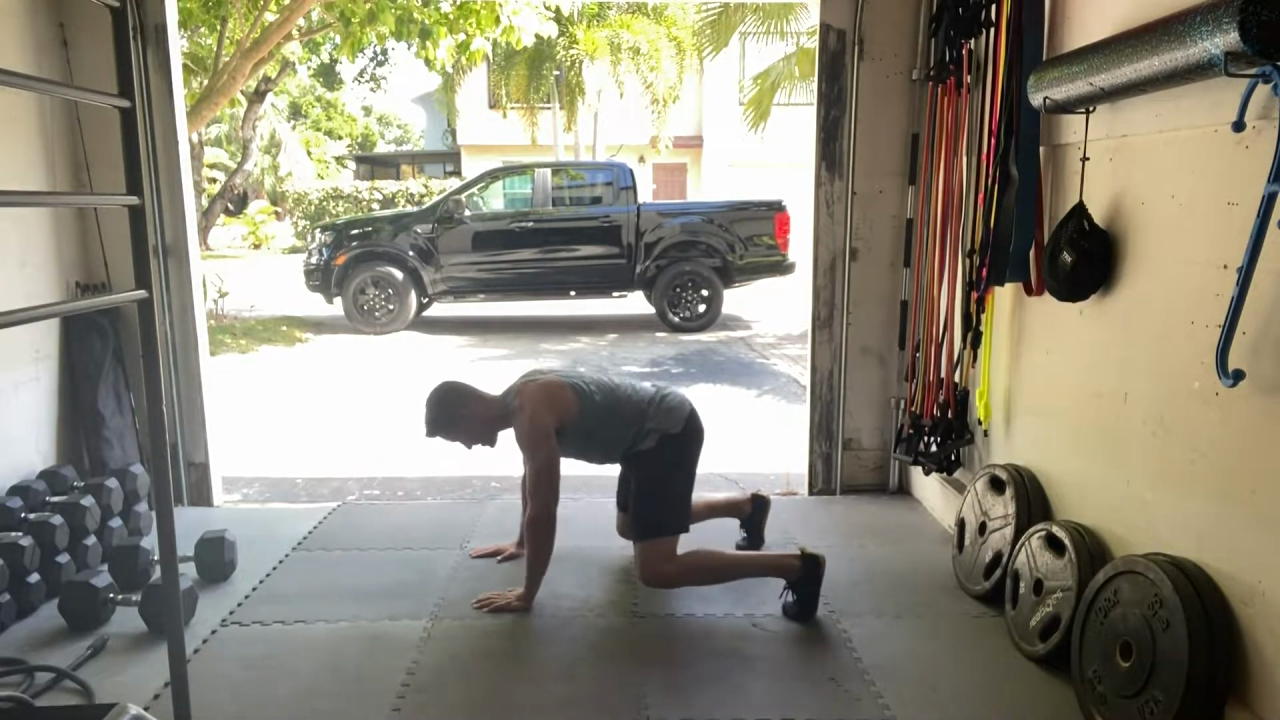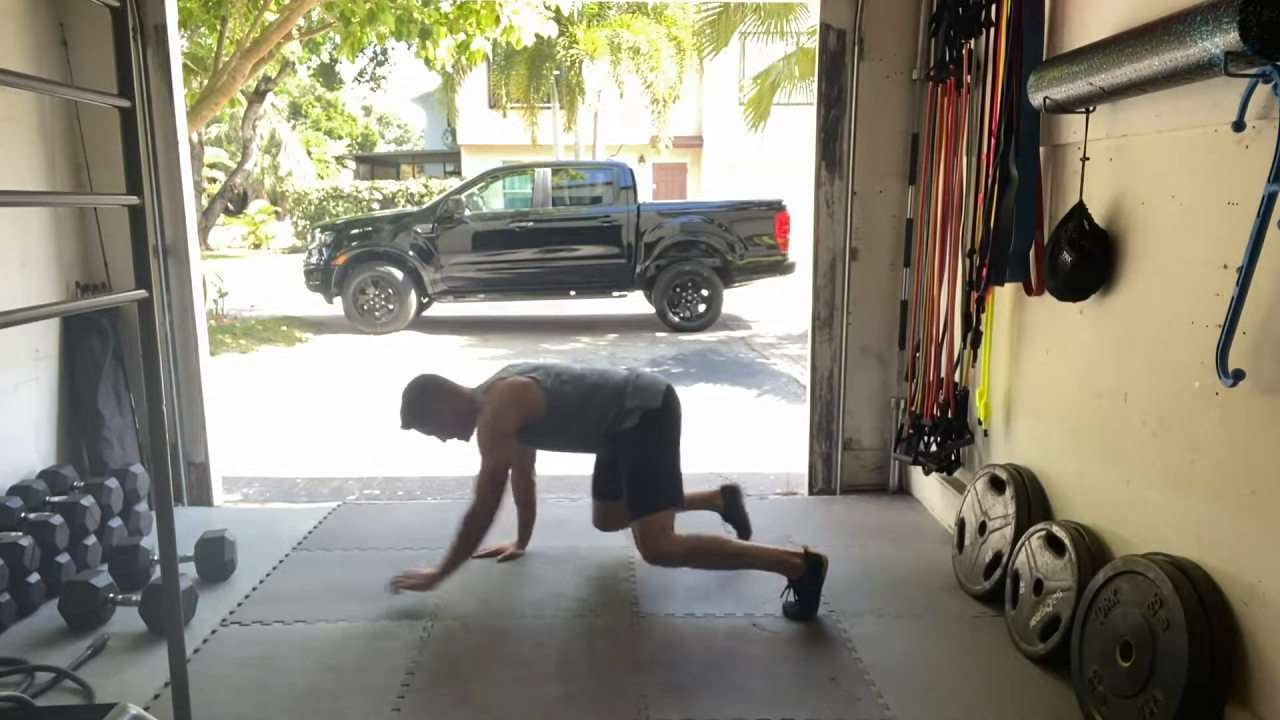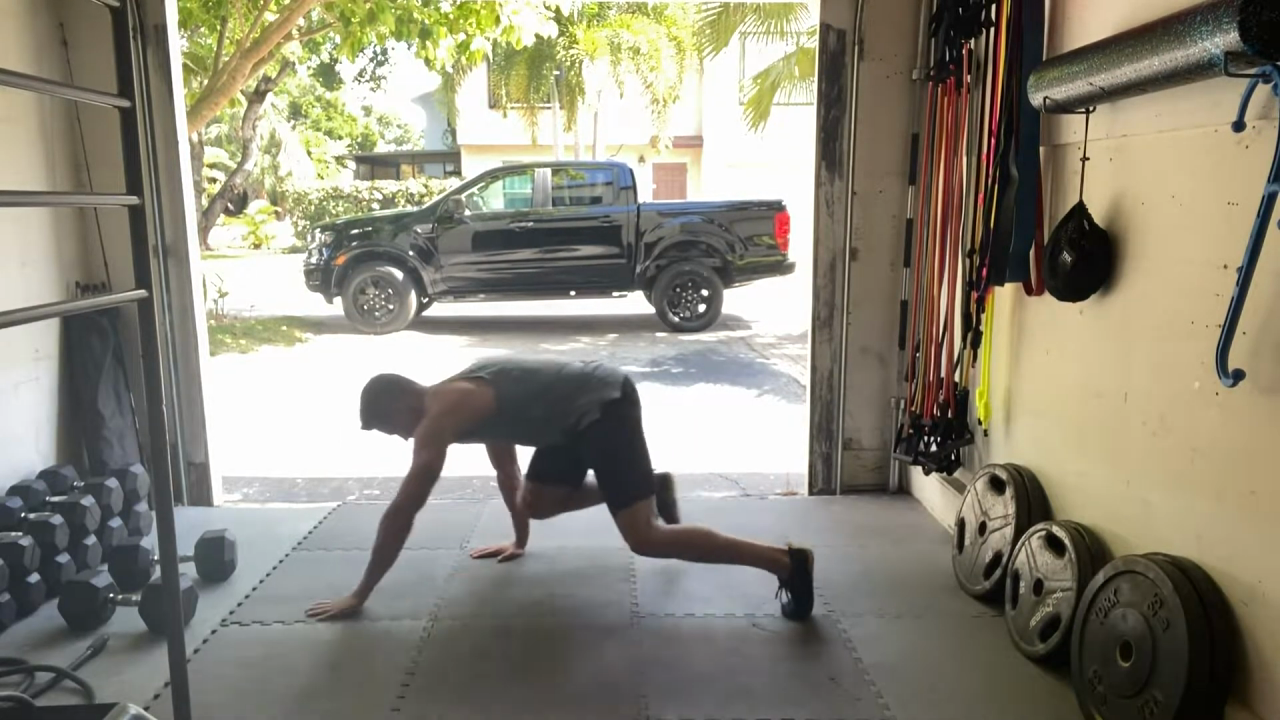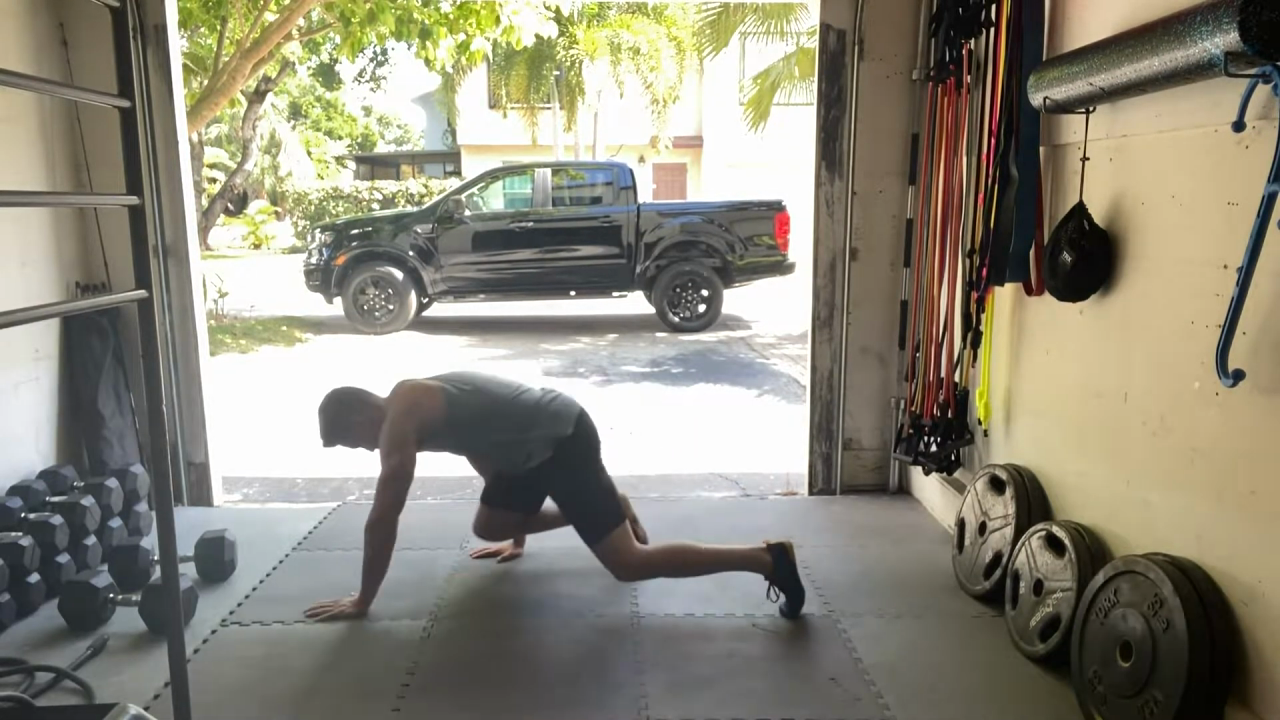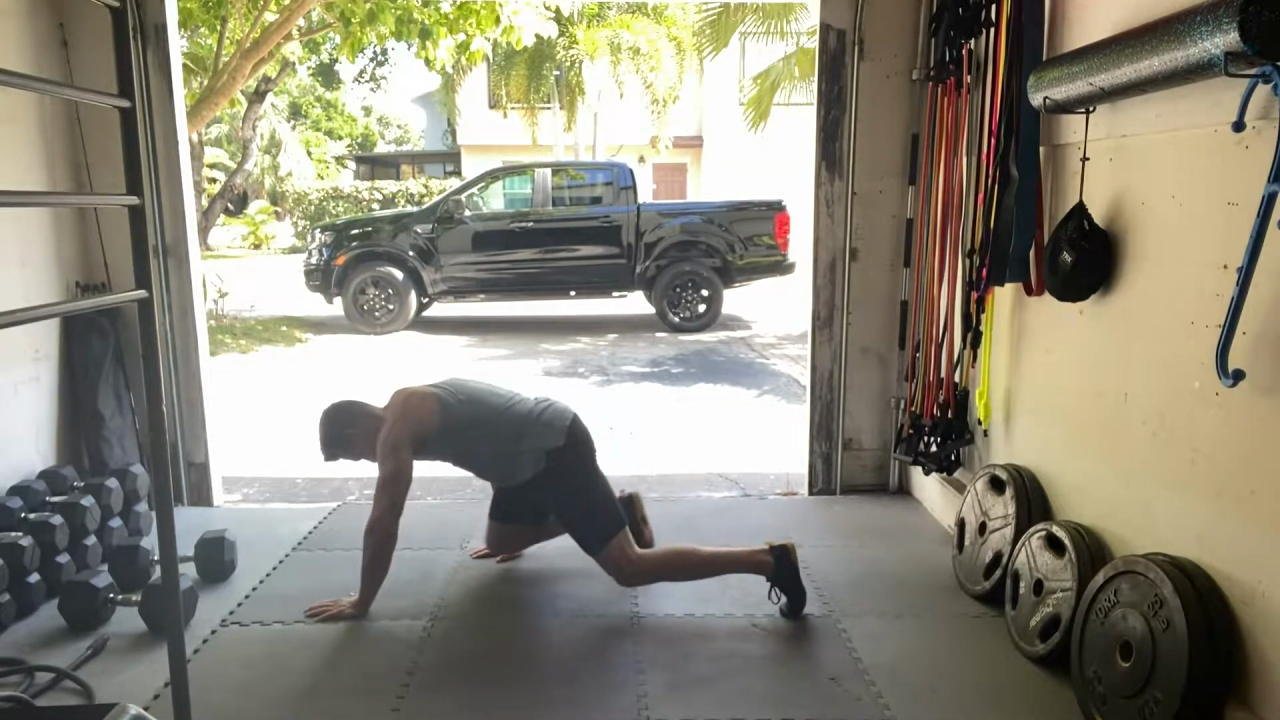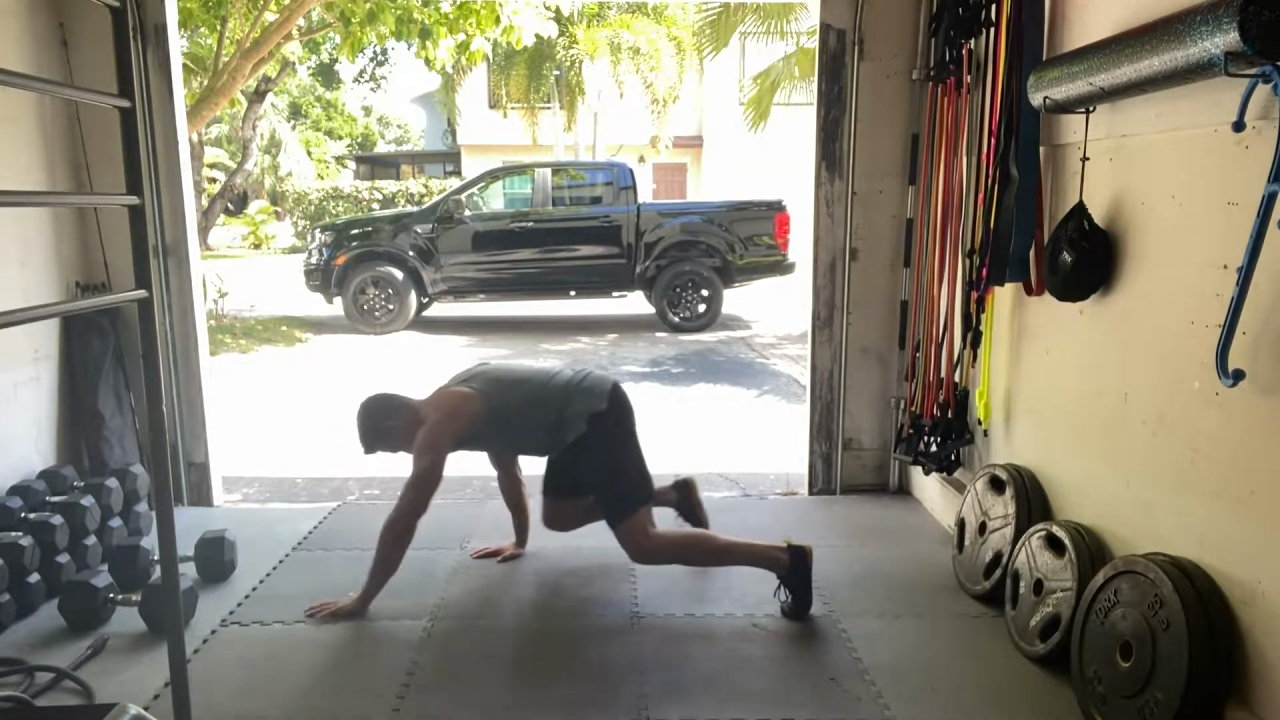
dt=0.2s
person 1, frame 1
left shoulder: (530, 414)
right shoulder: (521, 400)
left elbow: (543, 510)
right elbow: (533, 478)
left wrist: (527, 594)
right wrist: (520, 543)
left hip: (668, 434)
right hip: (655, 431)
left knee: (657, 571)
right knee: (630, 527)
left ankle: (796, 566)
right ankle: (748, 505)
person 1, frame 2
left shoulder: (495, 413)
right shoulder: (496, 394)
left elbow: (484, 508)
right elbow: (522, 473)
left wrist: (439, 575)
right wrist: (520, 540)
left hip: (646, 413)
right hip: (629, 414)
left knee: (658, 548)
right knee: (608, 518)
left ankle: (798, 565)
right ankle: (721, 499)
person 1, frame 3
left shoulder: (441, 414)
right shoulder: (461, 396)
left elbow: (402, 510)
right elbow: (506, 468)
left wrist: (359, 596)
right wrist: (519, 539)
left hip: (605, 405)
right hip: (587, 408)
left knee: (646, 538)
right knee: (535, 503)
left ankle: (787, 562)
right ankle: (650, 488)
person 1, frame 4
left shoulder: (398, 417)
right shoulder: (424, 399)
left elbow: (383, 518)
right elbow: (489, 462)
left wrist: (361, 601)
right wrist: (517, 540)
left hip: (559, 442)
right hip: (544, 440)
left knee: (629, 564)
right knee: (488, 527)
left ankle: (768, 559)
right ankle: (608, 506)
person 1, frame 5
left shoulder: (395, 426)
right shoulder: (422, 405)
left elbow: (383, 523)
left wrist: (361, 602)
right wrist: (514, 544)
left hip: (553, 452)
right hip: (542, 443)
left knee: (630, 568)
right knee: (499, 540)
left ankle: (769, 560)
right ankle: (616, 509)
person 1, frame 6
left shoulder: (437, 425)
right shoulder: (457, 403)
left elbow: (404, 519)
right elbow: (505, 462)
left wrist: (363, 600)
right wrist: (519, 539)
left hip: (595, 414)
right hip: (584, 409)
left knee: (645, 545)
right knee: (559, 517)
left ankle: (784, 558)
right ankle: (672, 495)
